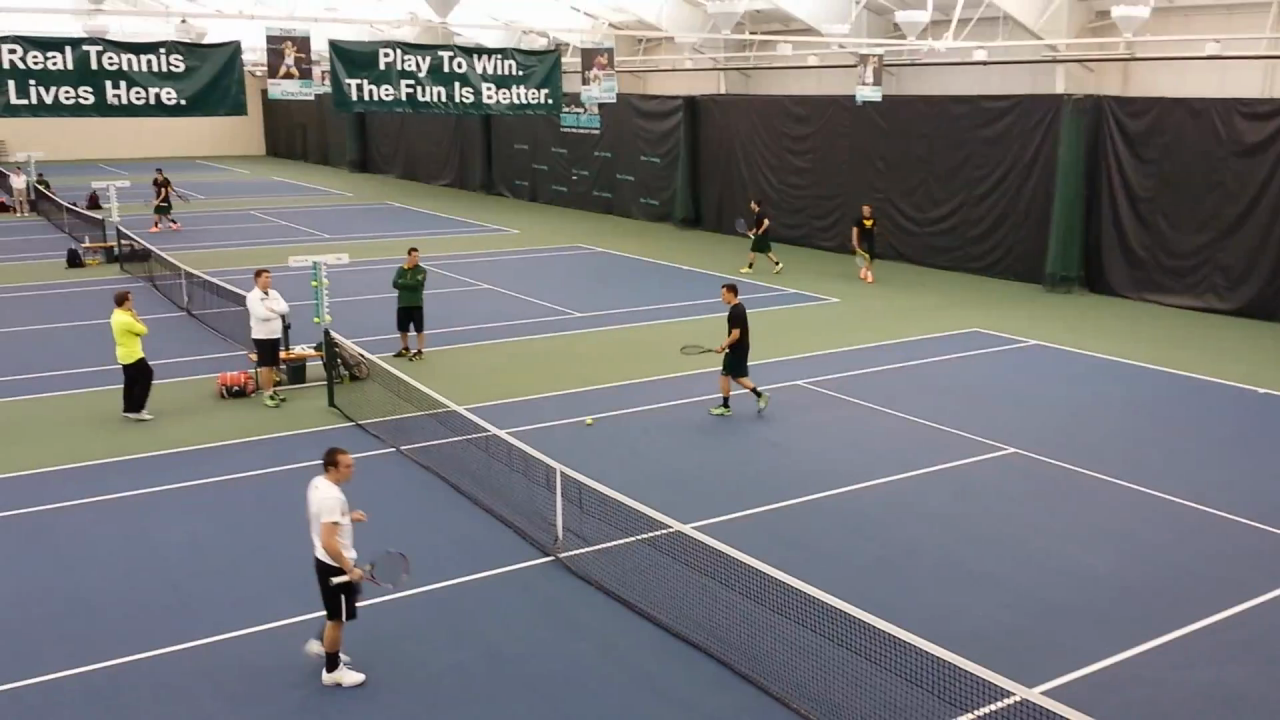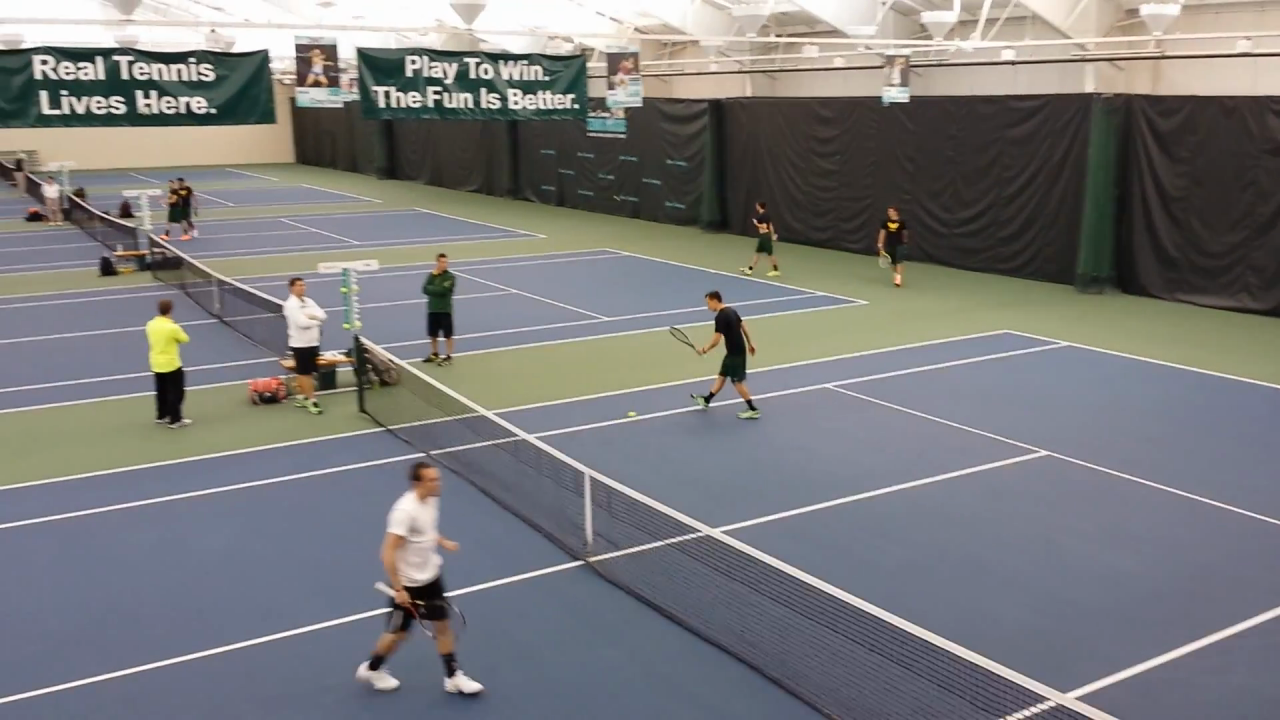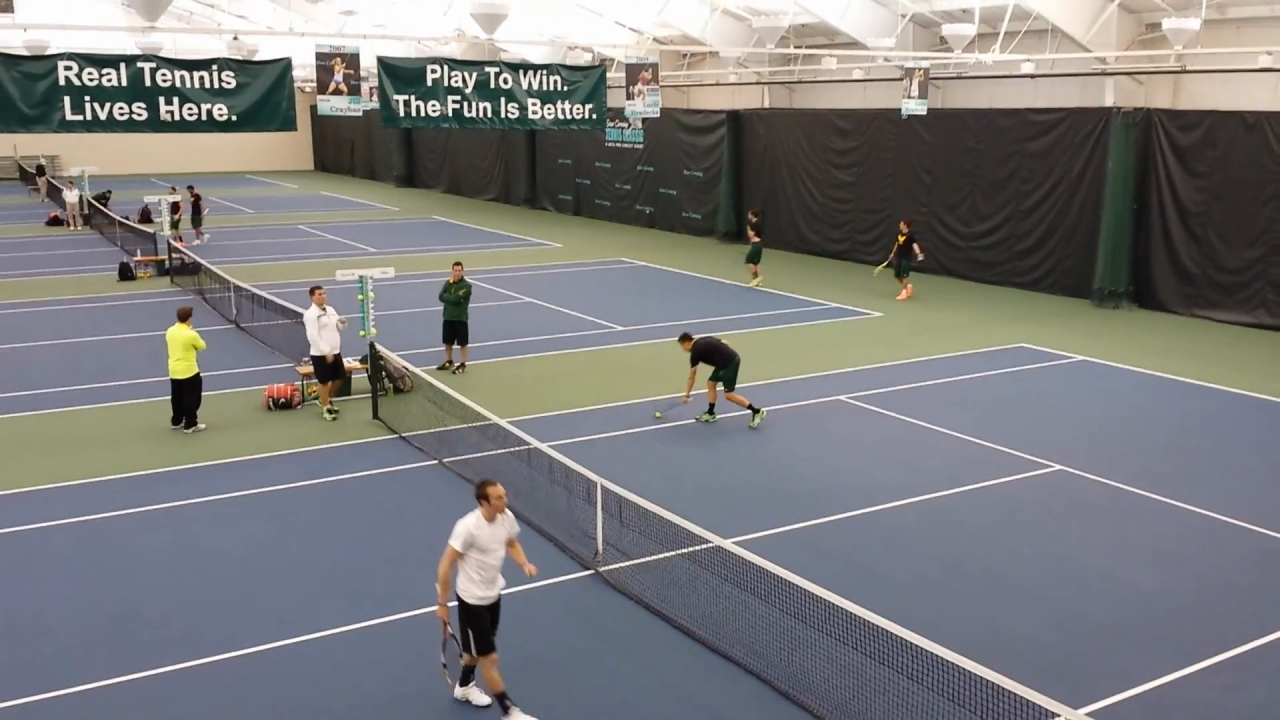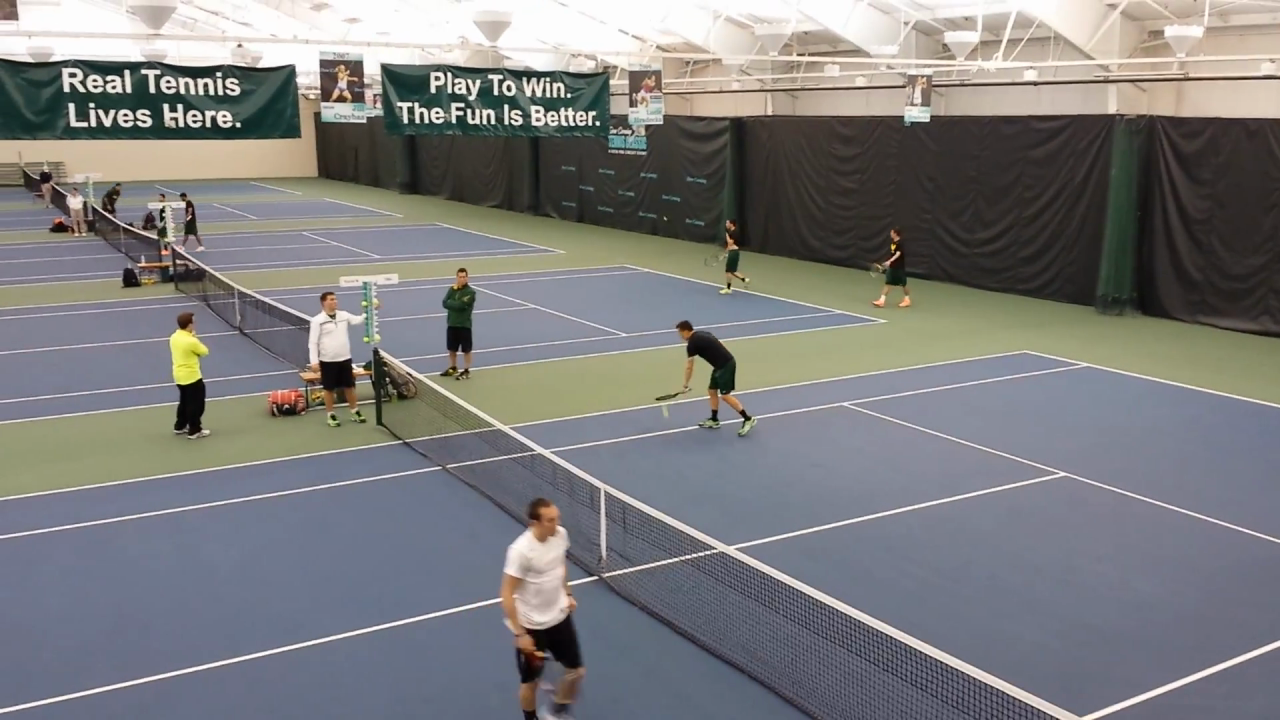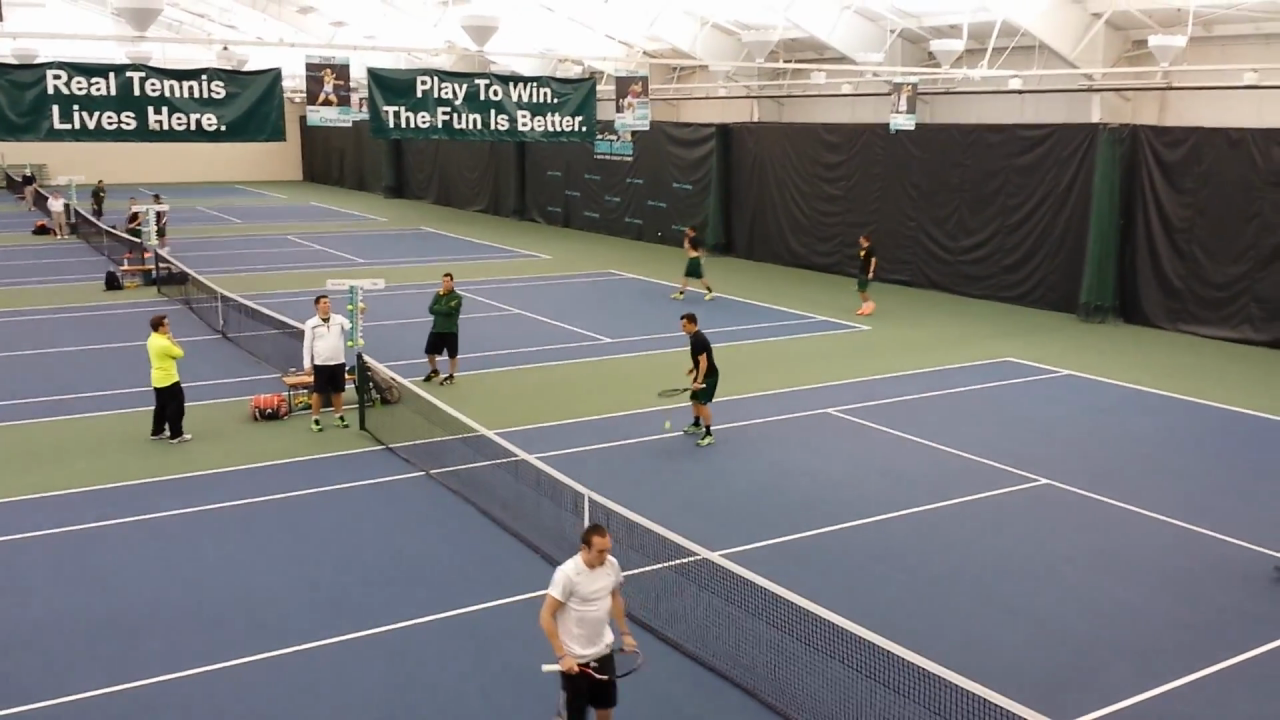
dt=0.4s
person 1, frame 1
left shoulder: (318, 483)
right shoulder: (332, 497)
right elbow: (328, 542)
left wrist: (348, 516)
right wrist: (350, 569)
left hip: (326, 560)
right hip: (334, 564)
left knee: (337, 604)
right knee: (338, 619)
left ankle: (320, 645)
right ankle: (332, 670)
person 1, frame 2
left shoulder: (432, 500)
right shoulder: (406, 511)
right elbow: (388, 553)
left wrist: (443, 542)
right wrist: (398, 589)
left hip: (431, 575)
right hip: (409, 582)
left knee: (443, 625)
right knee: (398, 633)
left ankle: (453, 677)
right ankle: (371, 669)
person 1, frame 3
left shoulder: (506, 517)
right shoulder: (467, 527)
left elbow: (512, 543)
right elbow: (445, 565)
left wrist: (525, 564)
right wrist: (442, 602)
left hip: (493, 594)
right hip: (473, 601)
left knee: (478, 649)
right knee: (489, 658)
left ankle: (465, 686)
person 1, frame 4
left shoulder: (560, 534)
right shoulder: (521, 550)
right elbow: (507, 595)
left wrist: (567, 594)
right wrist: (520, 633)
left hip: (560, 617)
right hip: (531, 626)
left knee: (576, 672)
right knee: (531, 682)
person 1, frame 5
left shoulder: (612, 565)
right shoulder: (567, 573)
right elbow: (545, 617)
left wrist: (626, 633)
right wrist: (562, 656)
left hip: (604, 651)
right hip: (576, 659)
